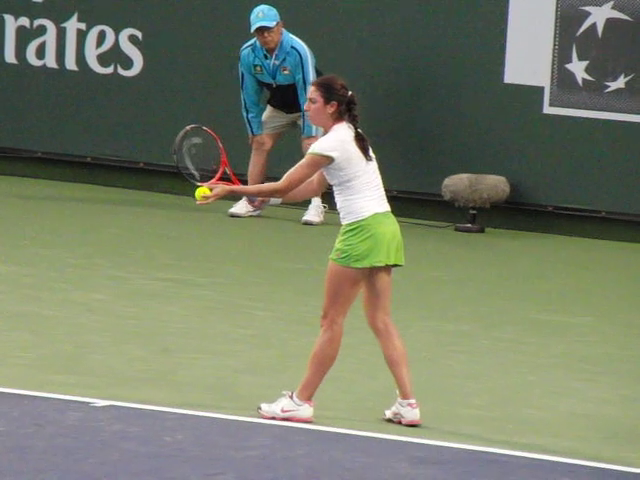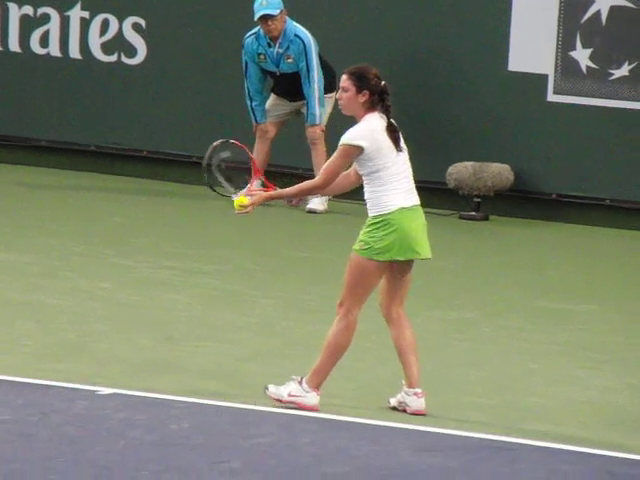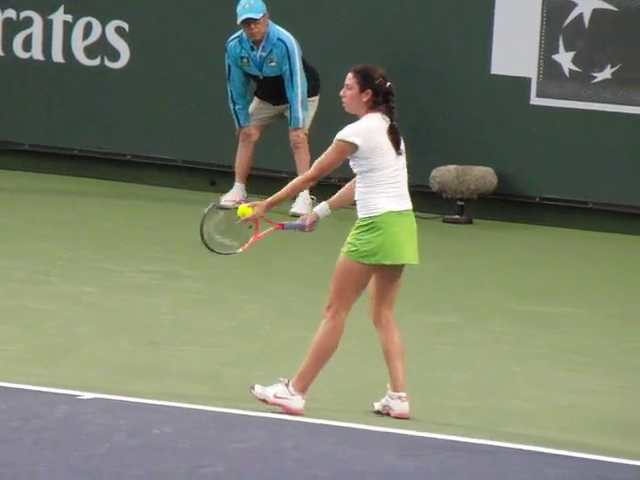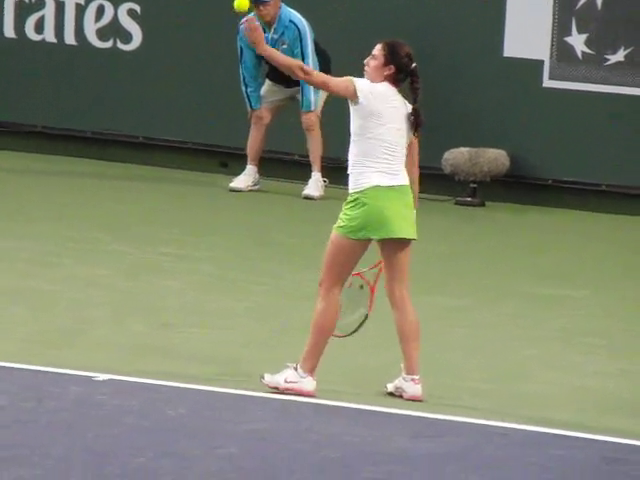
dt=1s
person 1, frame 1
left shoulder: (330, 144)
right shoulder: (351, 135)
left elbow: (282, 186)
right elbow: (314, 186)
left wrist: (229, 189)
right wrist: (271, 197)
left hip: (362, 232)
right hip: (384, 228)
left knee: (331, 320)
right knee: (380, 321)
left ankle: (300, 401)
right ankle: (407, 404)
person 1, frame 2
left shoulder: (359, 134)
right shoulder: (385, 125)
left elbow: (320, 182)
right elbow: (352, 177)
left wrist: (268, 196)
right wrist: (305, 193)
left hip: (387, 224)
right hip: (410, 220)
left knee: (347, 309)
right knee: (393, 310)
left ankle: (308, 388)
right ankle: (413, 393)
person 1, frame 3
left shoulder: (357, 131)
right shoulder: (387, 128)
left elbow: (311, 175)
left wrist: (267, 204)
right wrist: (320, 210)
left hip: (376, 227)
right hip: (401, 224)
left knee: (334, 312)
right knee: (382, 313)
left ankle: (295, 391)
right ankle: (398, 397)
person 1, frame 4
left shoulder: (366, 92)
right shoulder: (408, 110)
left elbow: (307, 74)
right elbow: (412, 169)
left wrist: (261, 45)
right wrist: (411, 215)
left hip: (369, 200)
right hip: (400, 200)
left knee: (329, 288)
right knee: (399, 294)
left ankle: (304, 374)
right ankle: (411, 379)
person 2, frame 1
left shoulder: (298, 51)
right shoulder: (247, 54)
left elbow: (309, 92)
right elbow: (250, 94)
left wrist: (310, 133)
right wrist: (255, 130)
right hip: (278, 105)
left knee: (310, 147)
right knee: (259, 145)
left ankle: (316, 205)
right ankle: (250, 201)
person 2, frame 2
left shoulder: (302, 39)
right shoulder: (251, 42)
left elbow: (313, 81)
right elbow: (253, 83)
left wrist: (315, 120)
right wrist: (259, 118)
left hip: (317, 90)
right hip: (282, 93)
left knee: (314, 136)
right knee: (263, 133)
left ankle: (320, 194)
person 2, frame 3
left shoulder: (284, 42)
right shoulder: (234, 46)
left elbow: (296, 84)
right elbow: (236, 86)
left wrist: (297, 125)
right wrist: (242, 122)
left hip: (301, 93)
right hip: (266, 96)
left knee: (297, 139)
right knee: (246, 136)
left ankle: (304, 197)
right ankle: (238, 191)
person 2, frame 4
left shoulder: (296, 25)
left elbow: (308, 68)
right elbow: (248, 69)
left wrist: (309, 108)
right wrist: (254, 105)
right hip: (277, 78)
left knee: (310, 122)
right knee: (258, 118)
left ankle: (316, 179)
right ankle: (251, 174)
